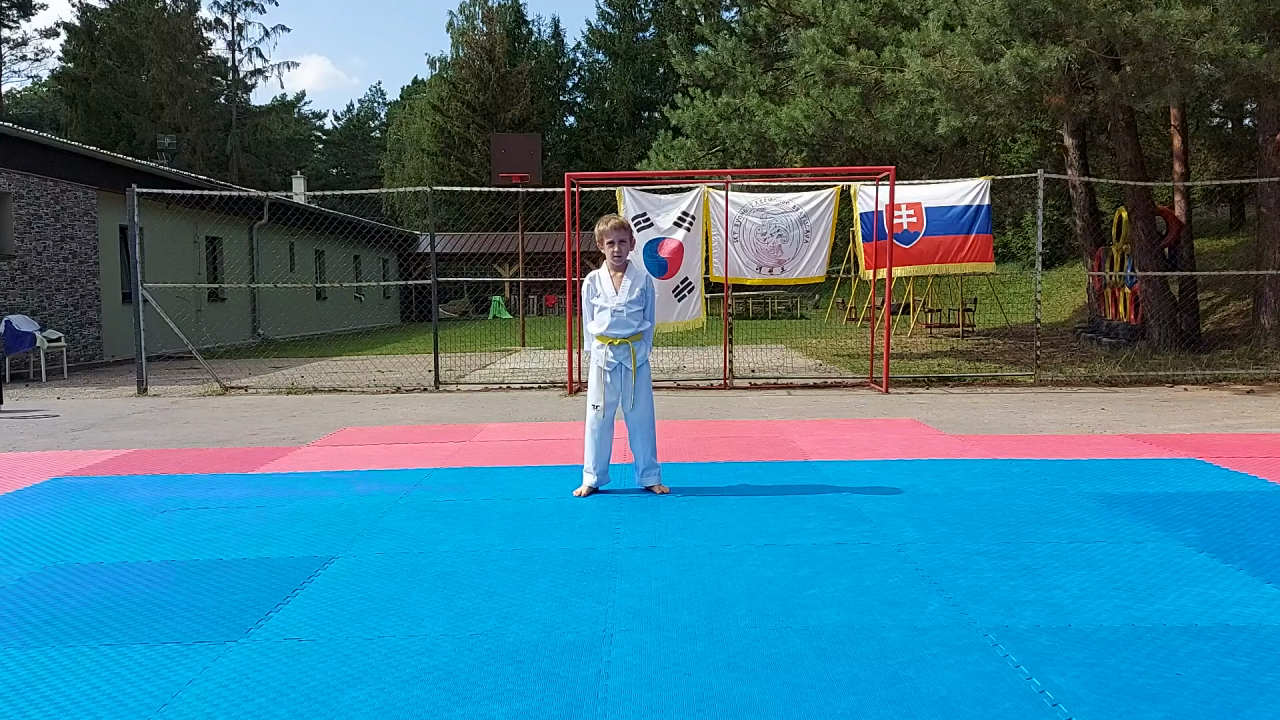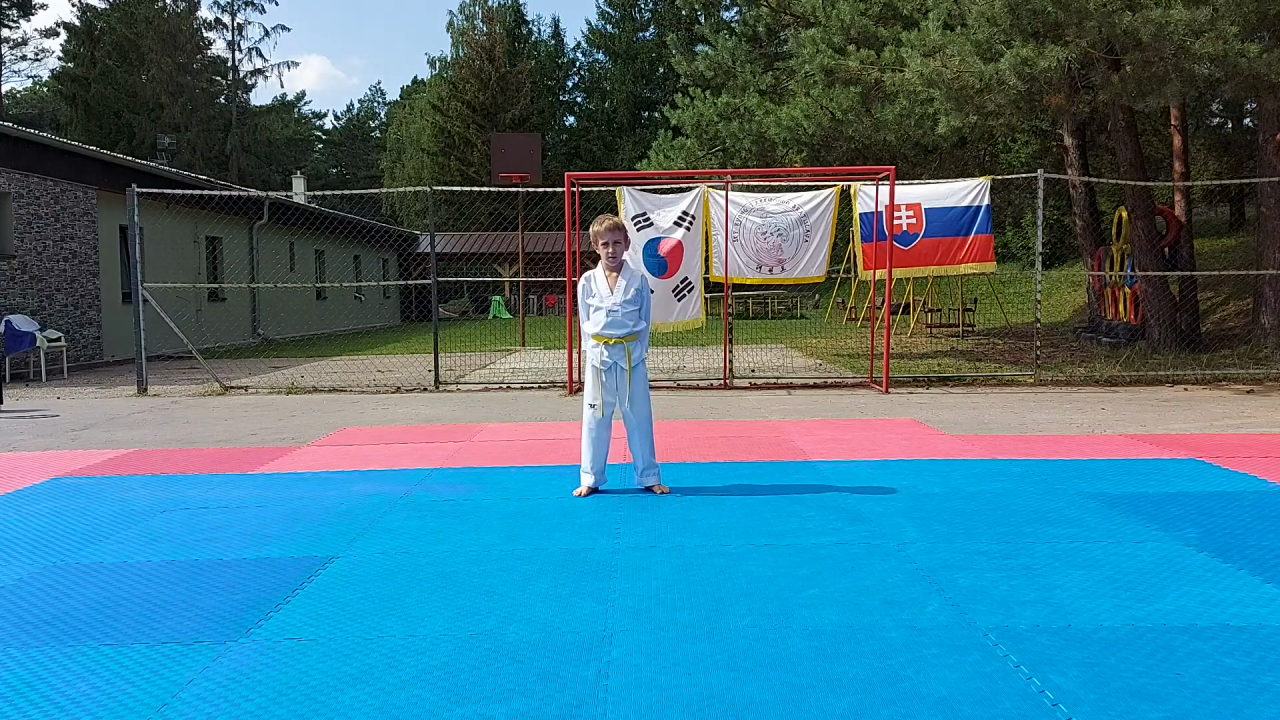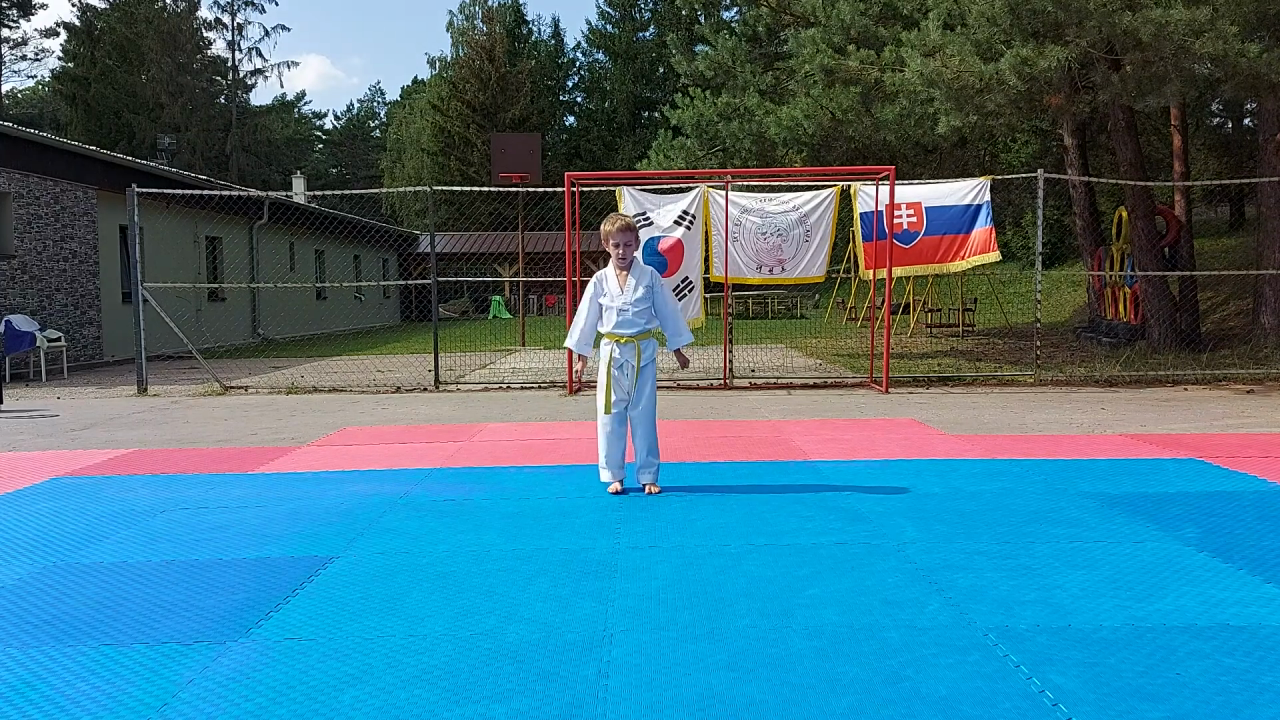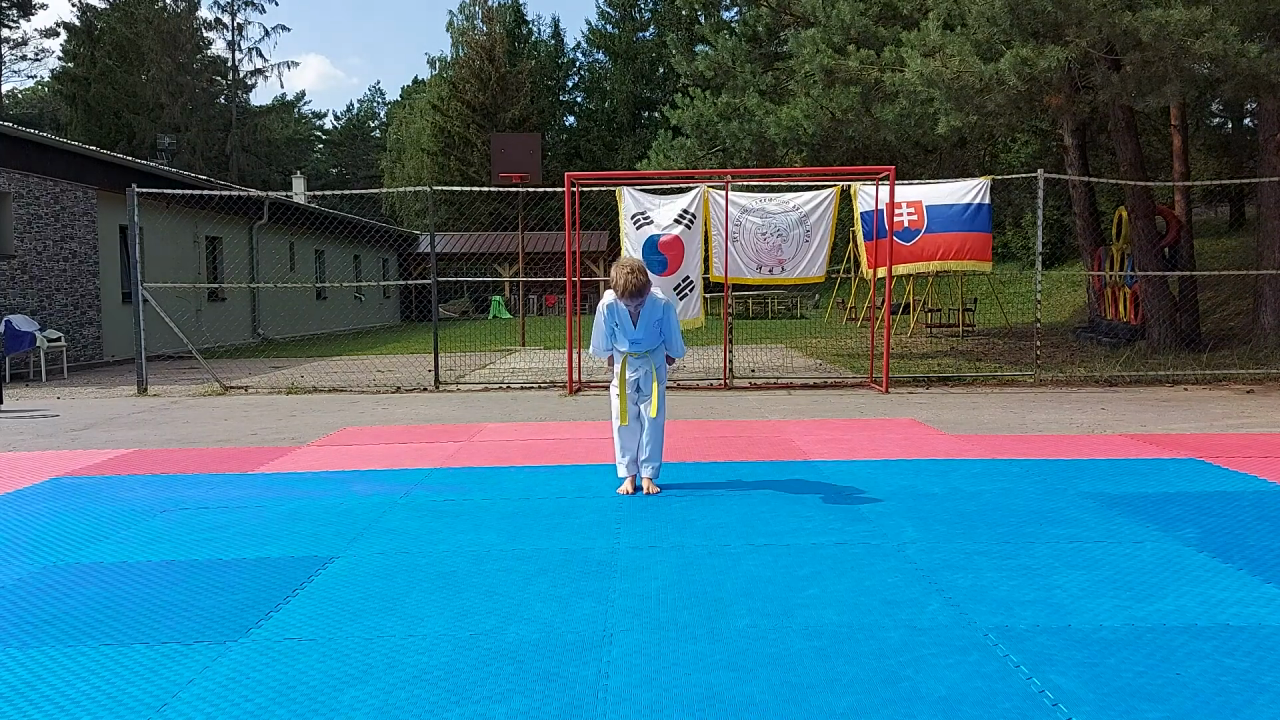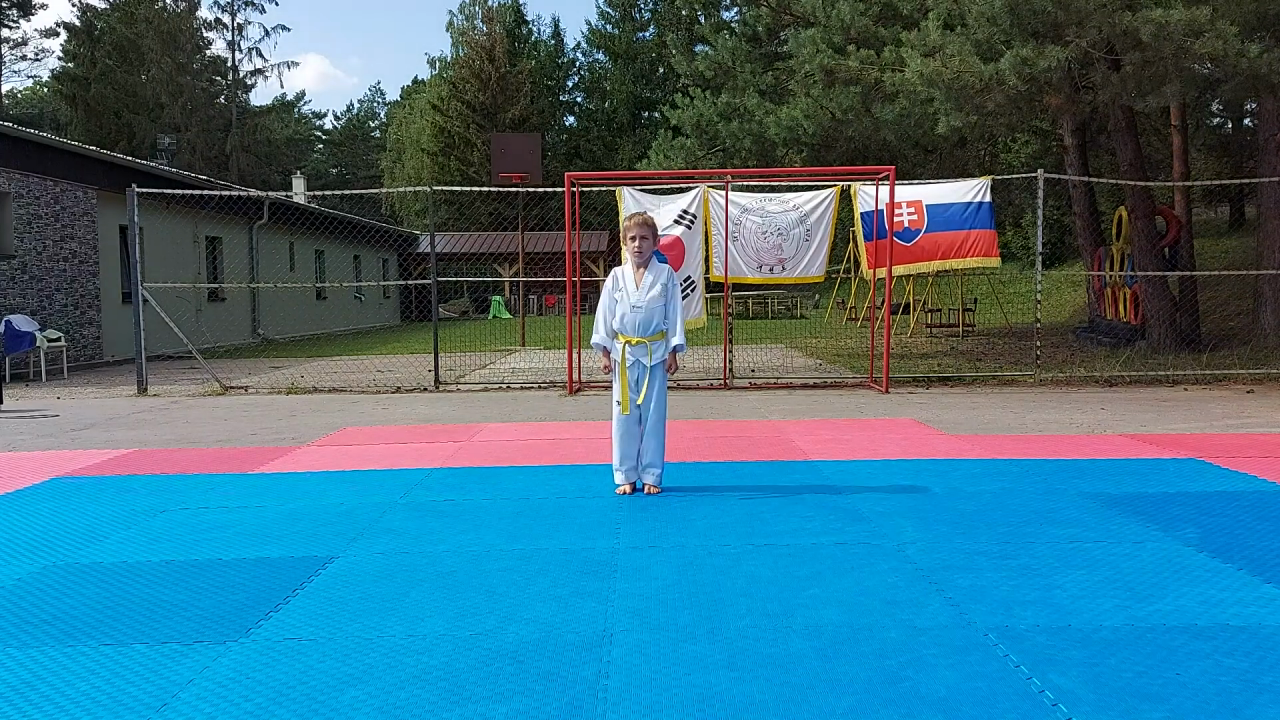
dt=1s
person 1, frame 1
left shoulder: (643, 280)
right shoulder: (592, 282)
left elbow: (649, 321)
right elbow: (588, 323)
left wrist: (640, 349)
right wrist: (600, 349)
left hip: (635, 356)
right hip: (603, 356)
left knee: (641, 417)
right knee: (598, 417)
left ankle: (650, 477)
right ankle: (593, 478)
person 1, frame 2
left shoulder: (638, 280)
right shoulder: (587, 281)
left elbow: (645, 320)
right elbow: (585, 322)
left wrist: (636, 349)
right wrist: (597, 348)
left hip: (631, 355)
right hip: (599, 356)
left knee: (639, 417)
right knee: (595, 417)
left ankle: (649, 477)
right ankle: (591, 478)
person 1, frame 3
left shoulder: (650, 277)
right shoulder: (599, 281)
left elbow: (669, 312)
right elbow: (586, 317)
left wrist: (678, 351)
right wrist: (581, 356)
left hip: (643, 352)
right hip: (613, 352)
left knee: (643, 415)
right knee: (610, 413)
left ankle: (648, 475)
right ankle: (613, 475)
person 1, frame 4
left shoulder: (662, 303)
right shoulder: (608, 305)
left elbow: (672, 335)
right elbow: (602, 338)
left wrist: (671, 355)
right wrist: (610, 358)
left hip: (653, 361)
right hip: (624, 363)
left knee: (653, 417)
right knee: (624, 418)
left ankle: (648, 474)
right ankle: (629, 474)
person 1, frame 5
left shoulder: (666, 275)
right shoulder: (616, 276)
left elbow: (674, 316)
right elbow: (605, 315)
left wrist: (673, 353)
right wrist: (605, 352)
left hip: (655, 354)
right hip: (624, 354)
left knee: (653, 416)
right knee: (625, 416)
left ankle: (651, 477)
right ankle: (626, 477)
